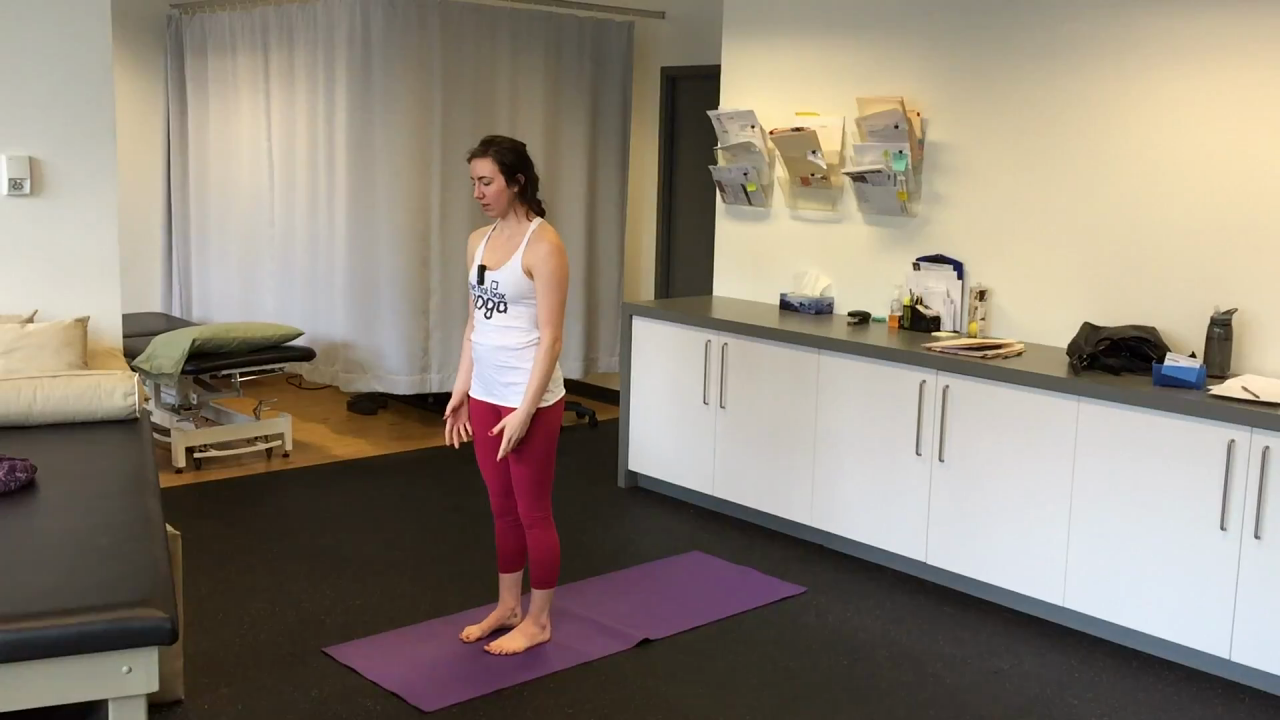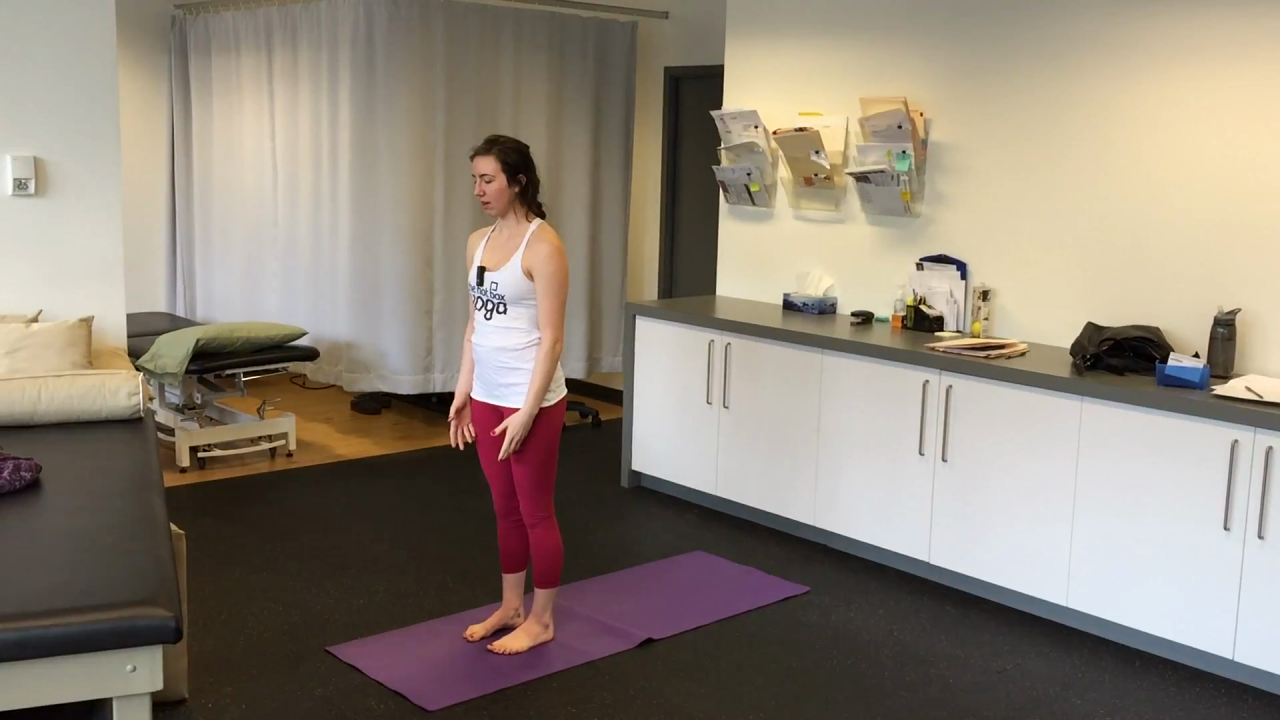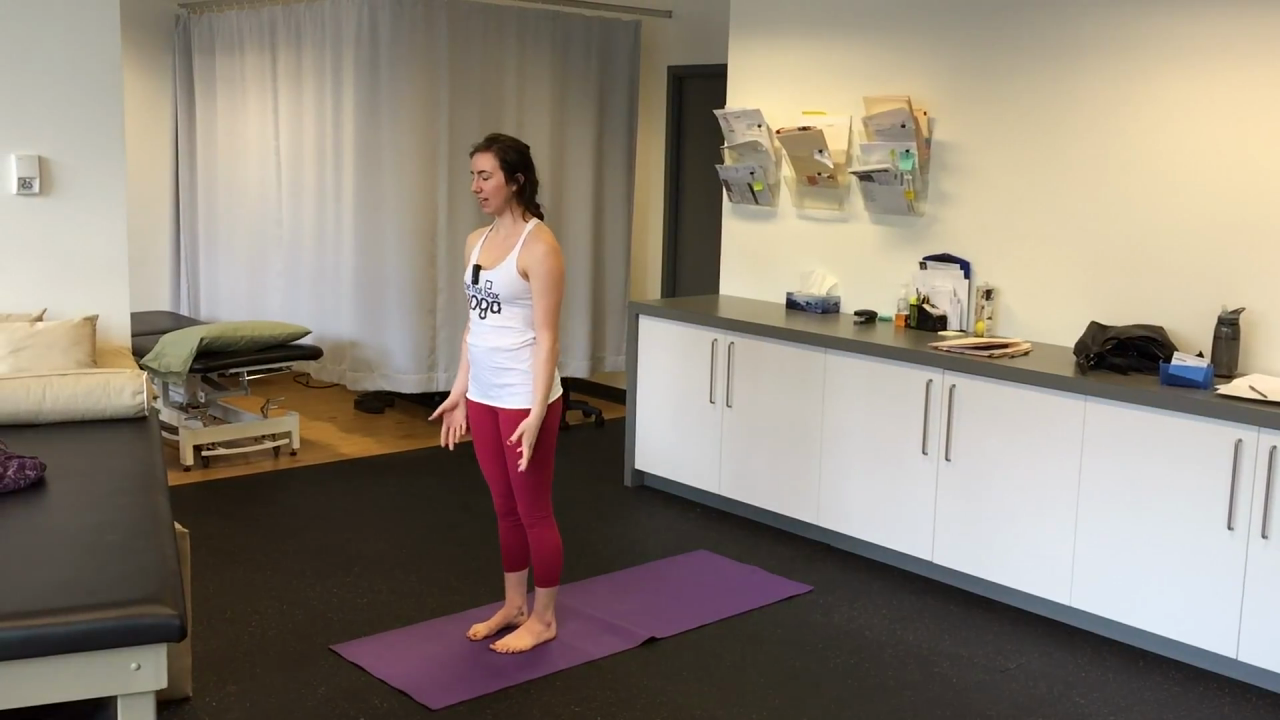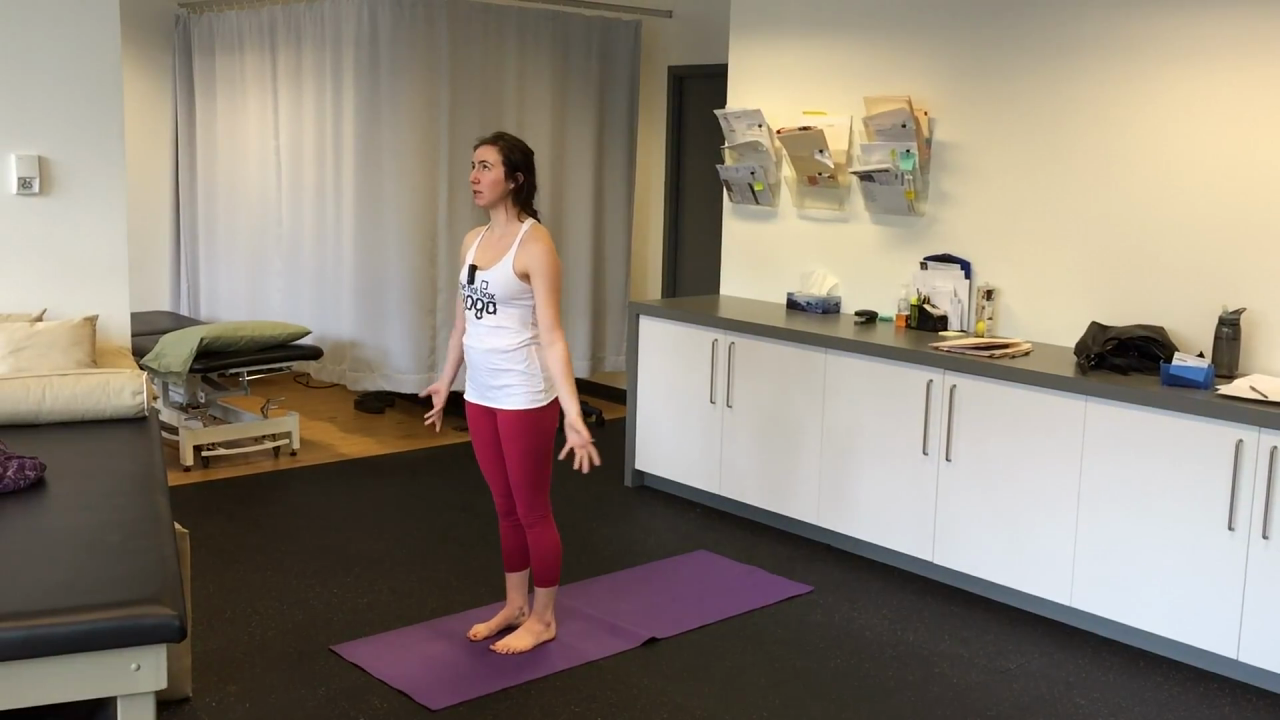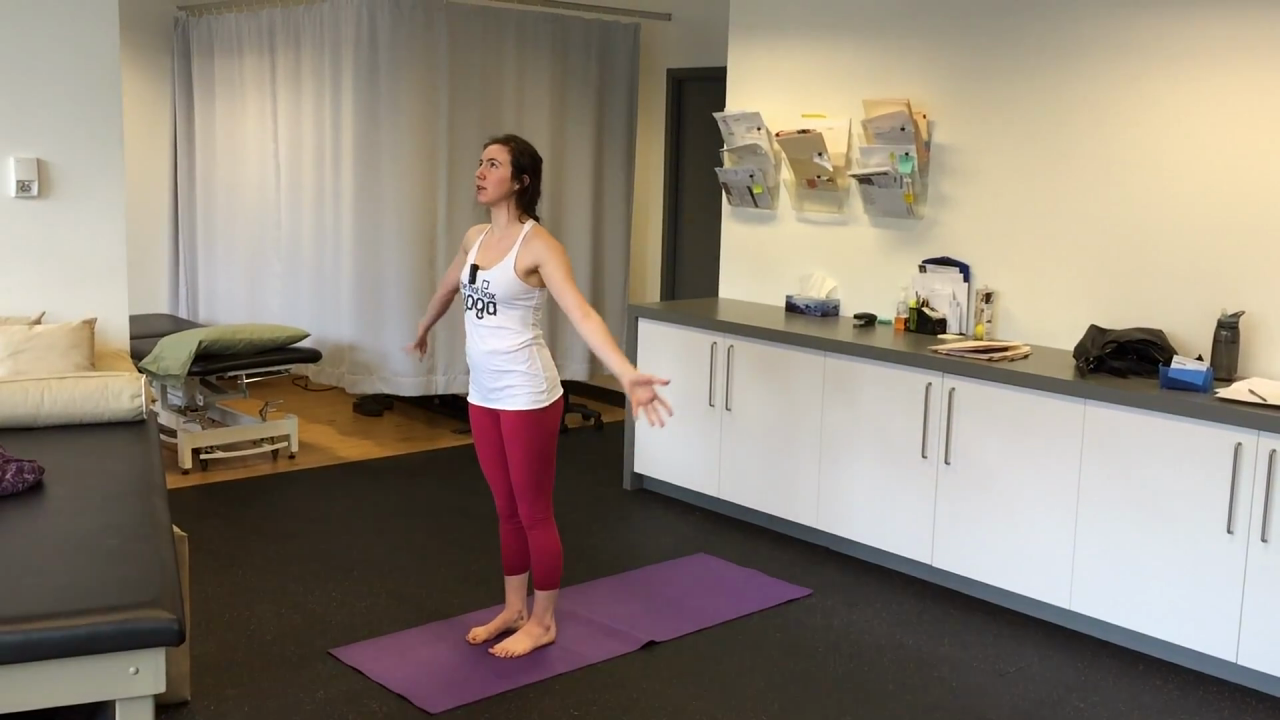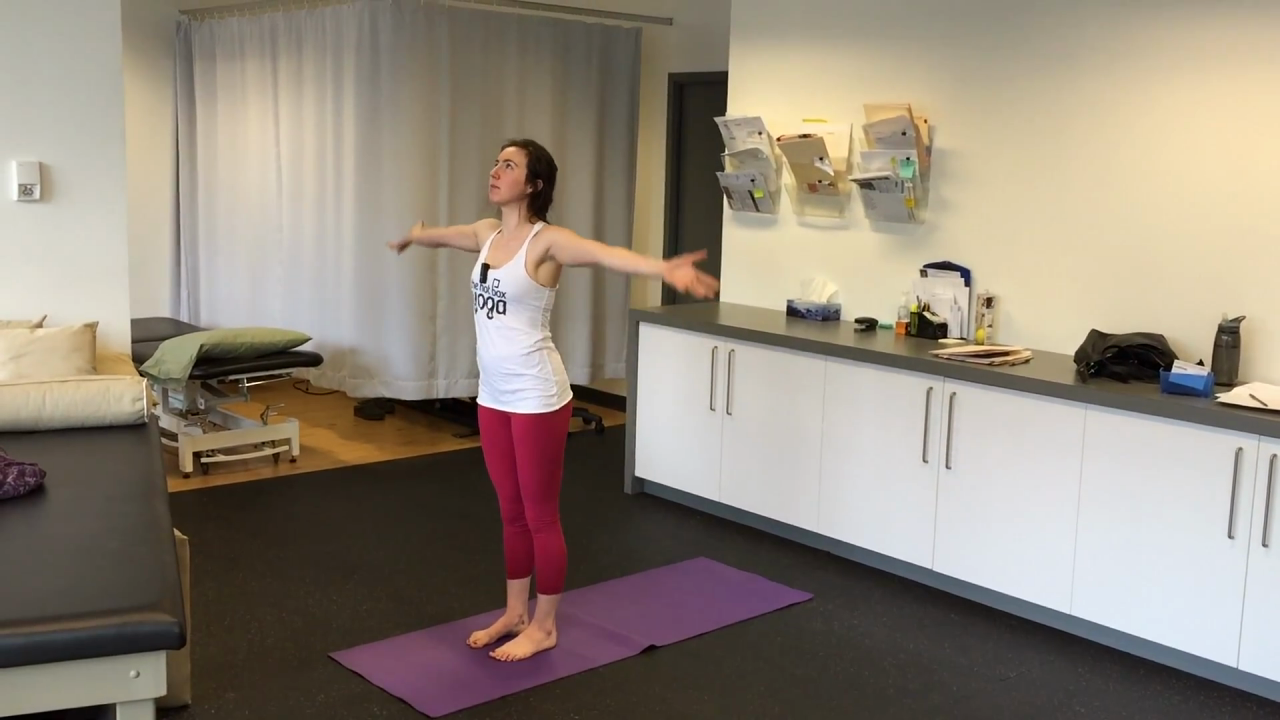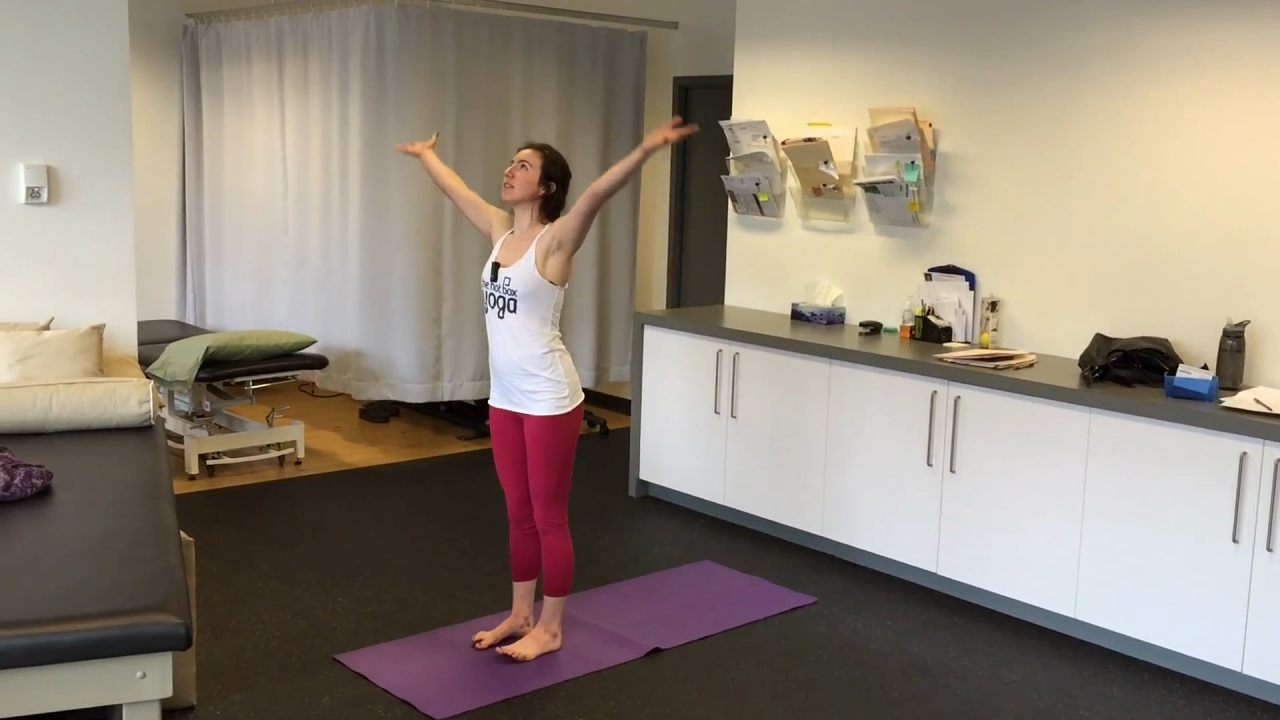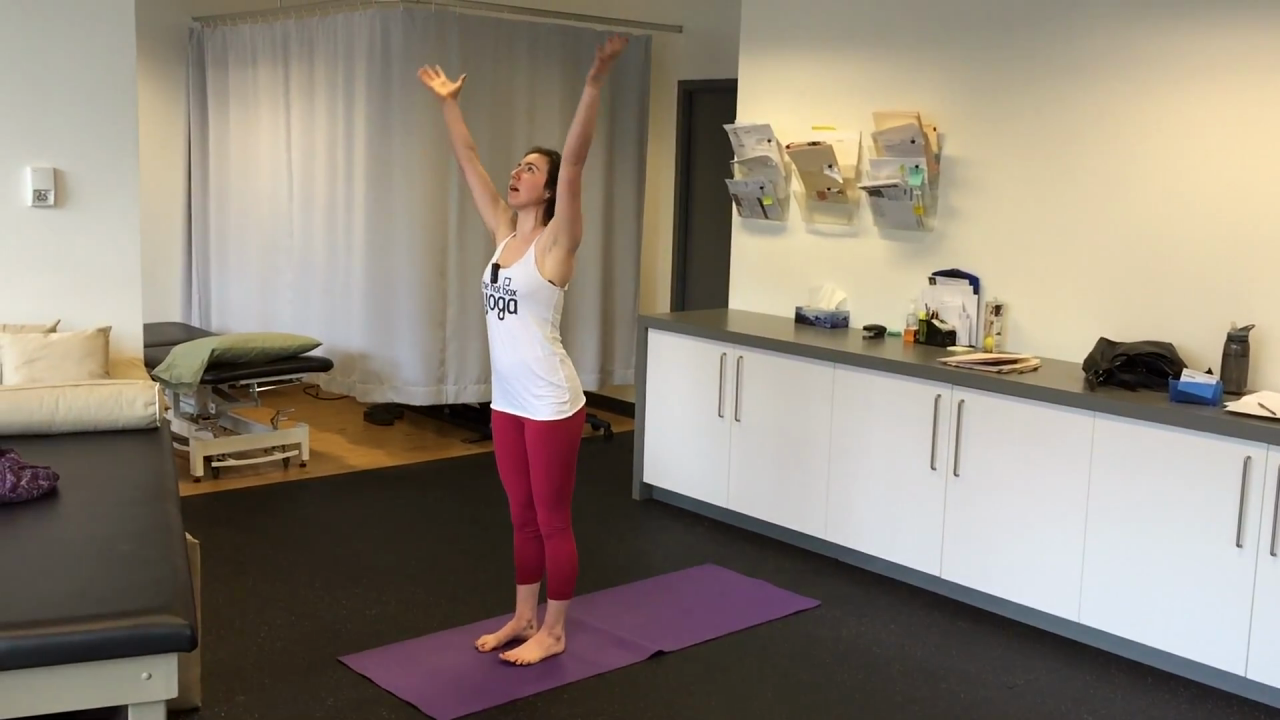
dt=0.3s
person 1, frame 1
left shoulder: (544, 244)
right shoulder: (478, 240)
left elbow: (550, 337)
left wrist: (526, 409)
right wrist: (461, 389)
left hip: (529, 396)
right hip: (486, 394)
left knee: (533, 512)
right knee: (502, 509)
left ankle: (538, 620)
right ankle: (507, 607)
person 1, frame 2
left shoulder: (543, 246)
right shoulder: (478, 241)
left elbow: (551, 338)
left wrist: (527, 410)
right wrist: (463, 391)
left hip: (530, 397)
right hip: (487, 396)
left knee: (536, 513)
right knee: (505, 510)
left ankle: (541, 620)
right ankle: (510, 607)
person 1, frame 3
left shoulder: (539, 245)
right shoulder: (476, 241)
left elbow: (547, 338)
left wrist: (537, 415)
right wrist: (460, 391)
left hip: (524, 398)
right hip: (485, 396)
left knee: (534, 511)
right knee: (506, 509)
left ankle: (543, 618)
right ankle: (513, 605)
person 1, frame 4
left shoulder: (534, 244)
right shoulder: (473, 240)
left elbow: (551, 335)
left wrist: (573, 414)
right wrist: (445, 380)
left hip: (523, 397)
right hip: (481, 394)
left knee: (533, 512)
right knee: (505, 509)
left ankle: (543, 619)
right ankle: (514, 606)
person 1, frame 5
left shoulder: (538, 244)
right shoulder: (475, 238)
left elbow: (581, 313)
right elbow: (450, 288)
left wrist: (627, 375)
right wrist: (424, 326)
left hip: (527, 396)
right hip: (483, 395)
left knee: (535, 513)
right knee: (507, 510)
left ankle: (543, 621)
right ankle: (513, 609)
person 1, frame 6
left shoulder: (547, 241)
right shoulder: (486, 234)
left elbow: (604, 252)
right elbow: (444, 233)
left wrist: (662, 269)
right wrist: (413, 236)
left hip: (536, 398)
right hip: (494, 397)
left knee: (540, 516)
right knee: (511, 513)
left ankle: (544, 625)
right ankle: (514, 613)
person 1, frame 7
left shoulder: (555, 240)
right shoulder: (499, 230)
left elbow: (595, 197)
right elbow: (457, 189)
left wrist: (644, 151)
right wrist: (424, 154)
left hip: (549, 401)
right hip: (505, 399)
left knee: (549, 518)
right knee: (519, 514)
left ankle: (550, 627)
right ankle: (520, 614)
person 1, frame 8
left shoulder: (558, 241)
right shoulder: (505, 234)
left elbow: (574, 162)
right elbow: (468, 161)
left wrist: (594, 84)
right wrist: (447, 100)
left hip: (550, 406)
right hip: (507, 402)
left knee: (553, 523)
right knee: (523, 519)
left ankle: (553, 632)
right ankle: (523, 618)
